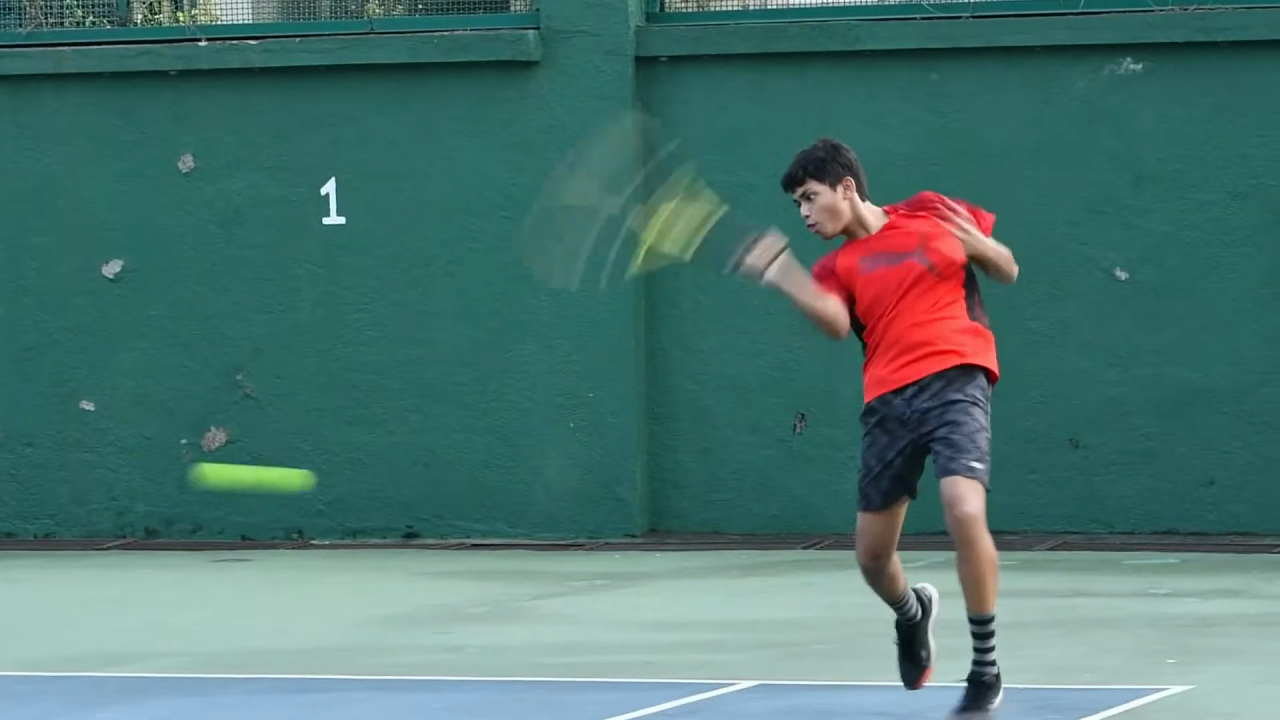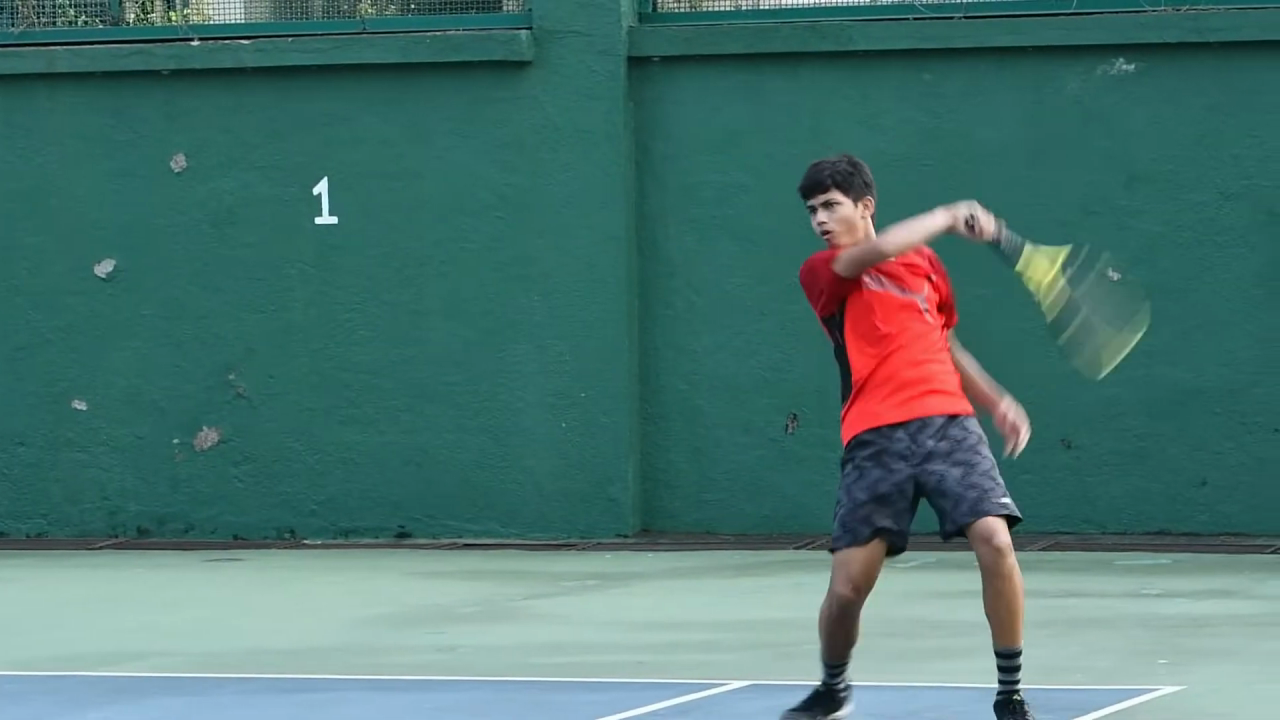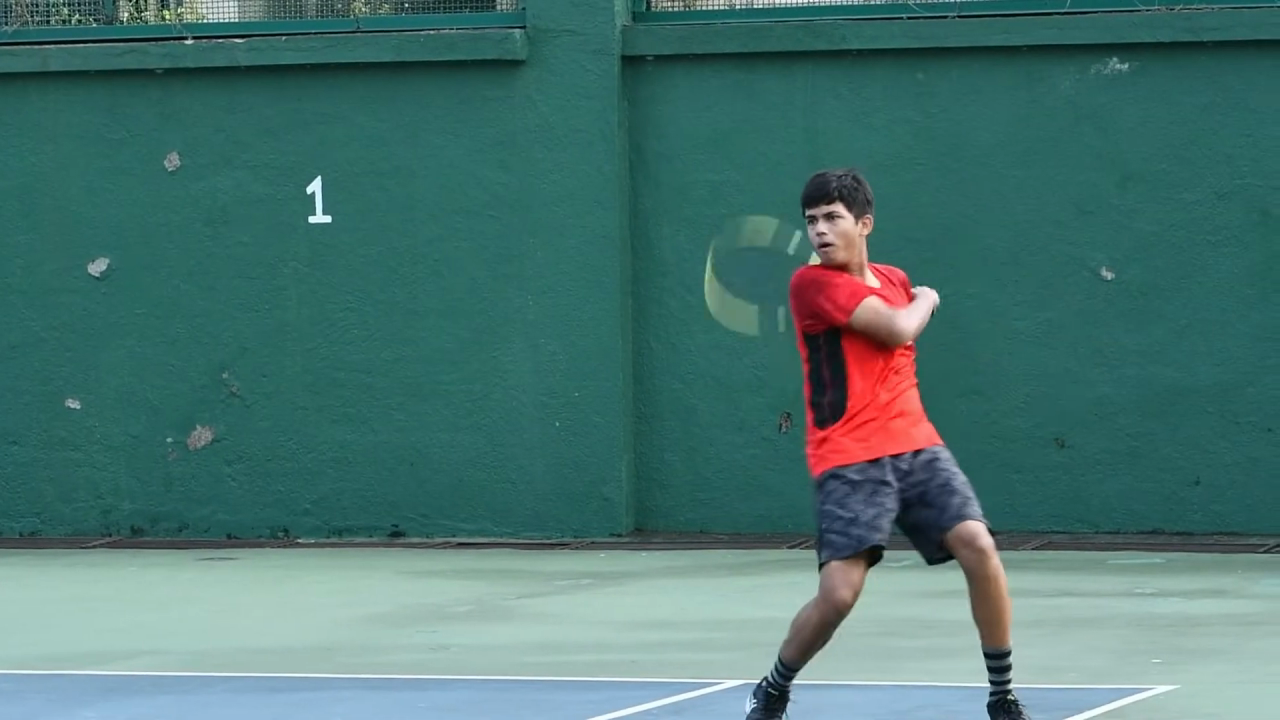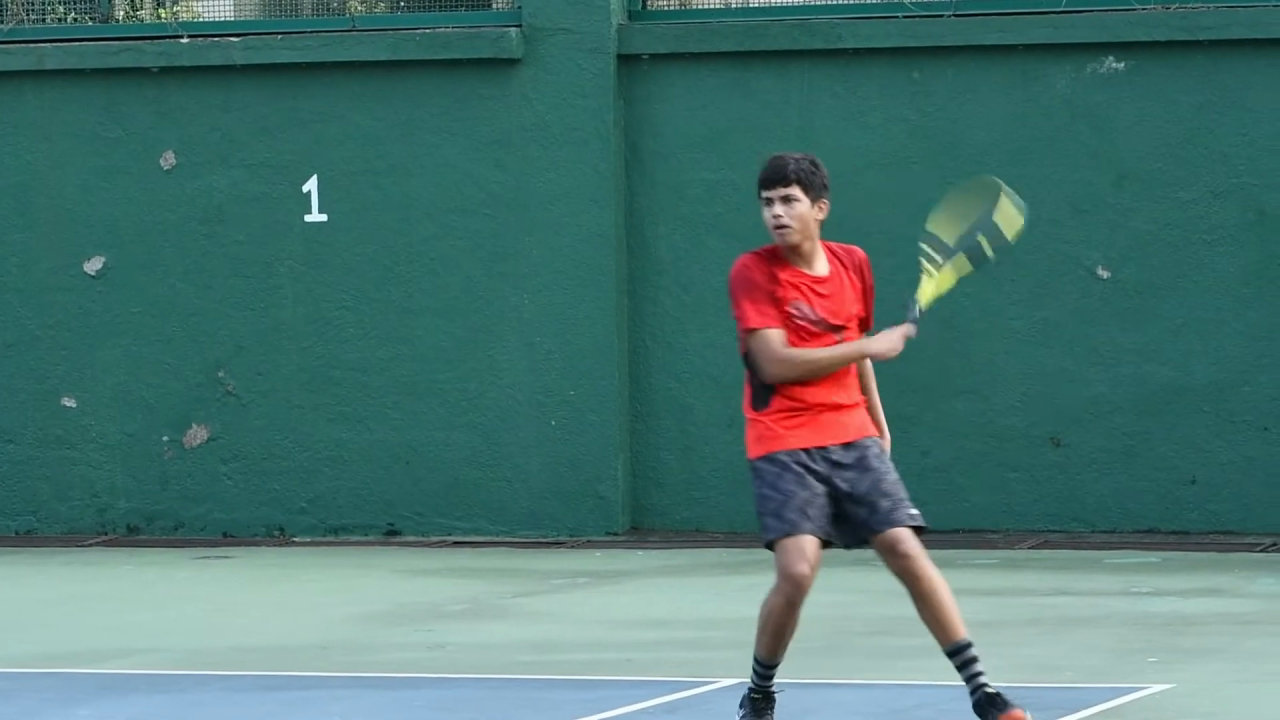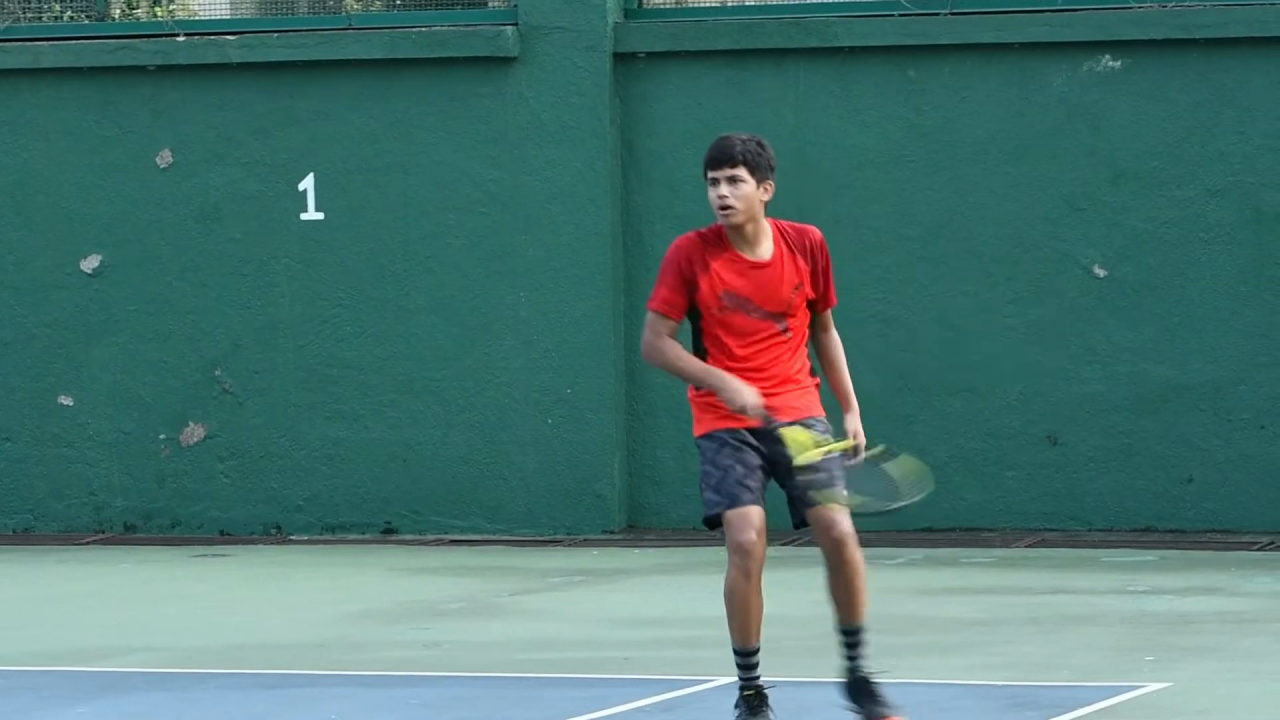
dt=0.3s
person 1, frame 1
left shoulder: (931, 212)
right shoulder: (836, 269)
left elbow: (1008, 270)
right elbow: (834, 321)
left wrist: (977, 241)
right wrist: (781, 272)
left hip: (956, 379)
right hip: (889, 401)
left knee: (964, 511)
right knee: (872, 553)
left ankle: (985, 673)
right ankle: (913, 613)
person 1, frame 2
left shoulder: (926, 263)
right shoulder: (818, 271)
right elbow: (881, 249)
left wrist: (998, 402)
right wrist: (955, 215)
left hip: (950, 424)
right hip: (874, 439)
left knee: (995, 545)
right knee: (847, 586)
person 1, frame 3
left shoulder: (897, 283)
right shoulder: (811, 284)
right elbow: (899, 328)
right wrist: (925, 303)
left hip: (918, 448)
right hip: (850, 462)
left knee: (978, 547)
right knee: (838, 595)
person 1, frame 4
left shoulder: (853, 264)
right shoulder: (753, 273)
right elbow: (777, 366)
left wrist: (878, 425)
right wrist: (869, 348)
left hip: (853, 439)
right hip: (782, 447)
left knee: (908, 552)
right knee: (797, 569)
person 1, frame 5
left shoulder: (807, 243)
right shoulder: (689, 253)
left elbow: (822, 330)
right elbow: (654, 345)
left wrist: (850, 408)
right wrist: (725, 385)
left hip: (799, 417)
right hip: (726, 424)
left knee: (839, 532)
right knee: (746, 540)
